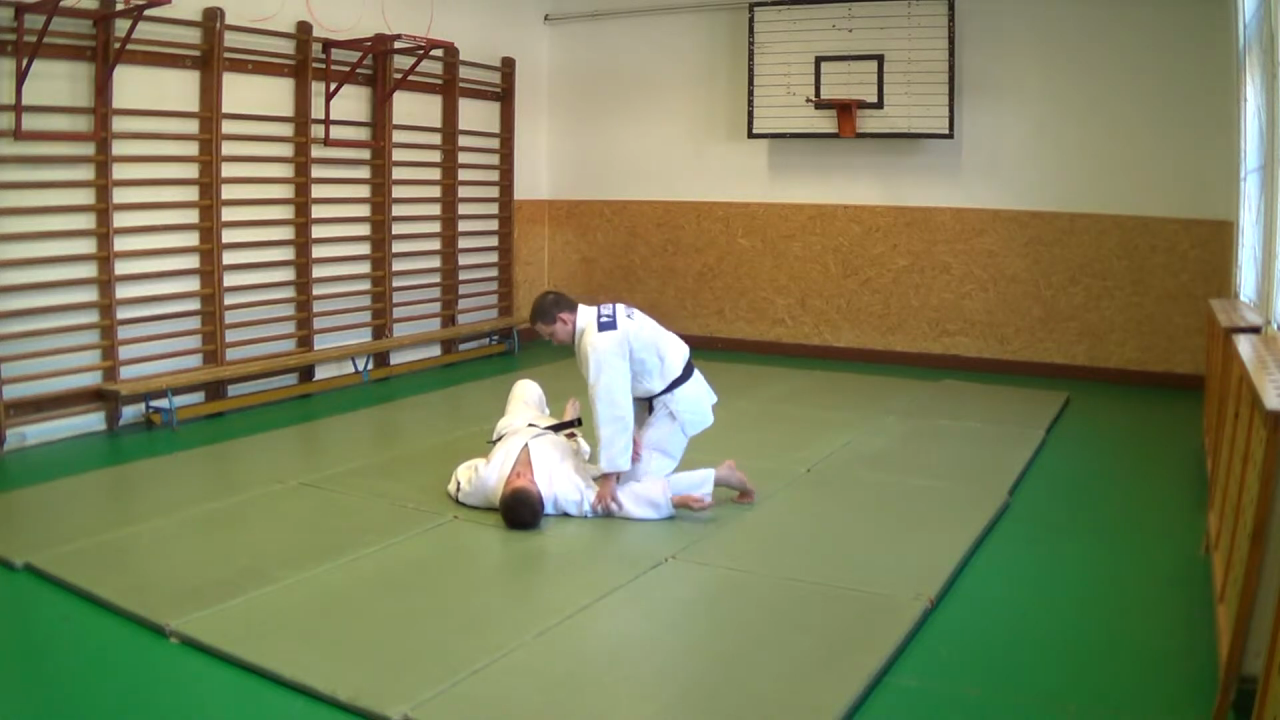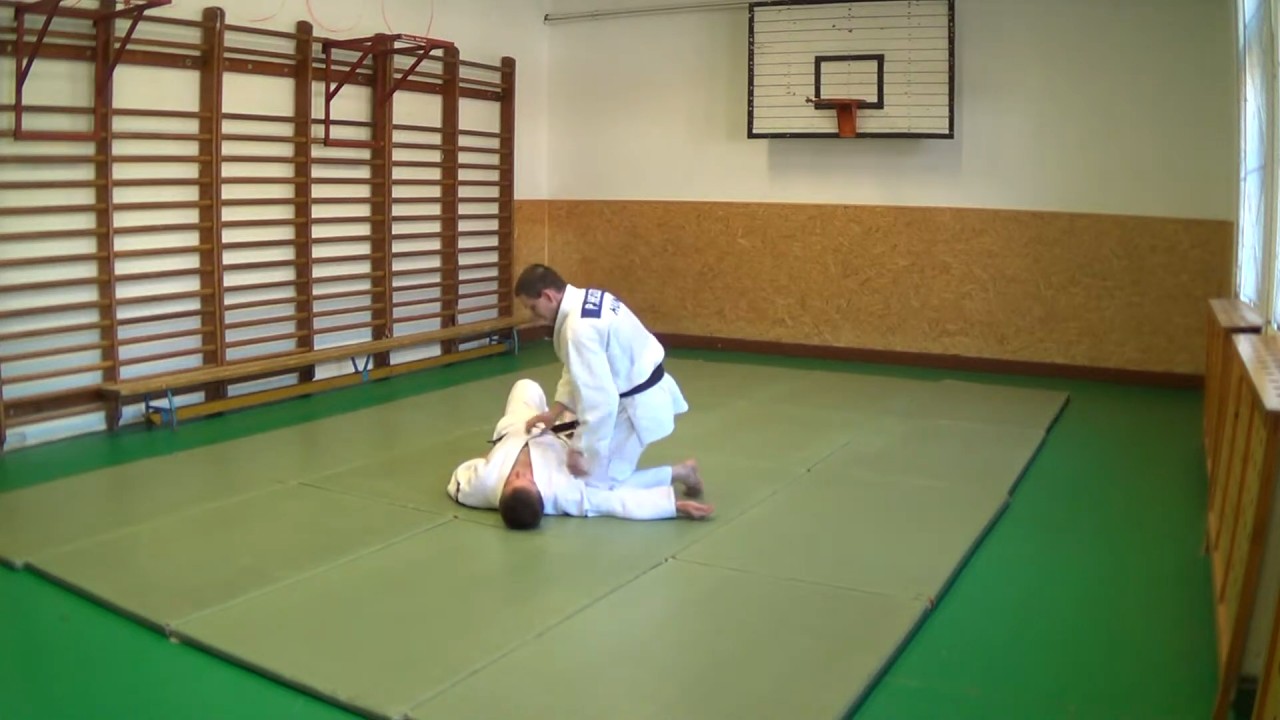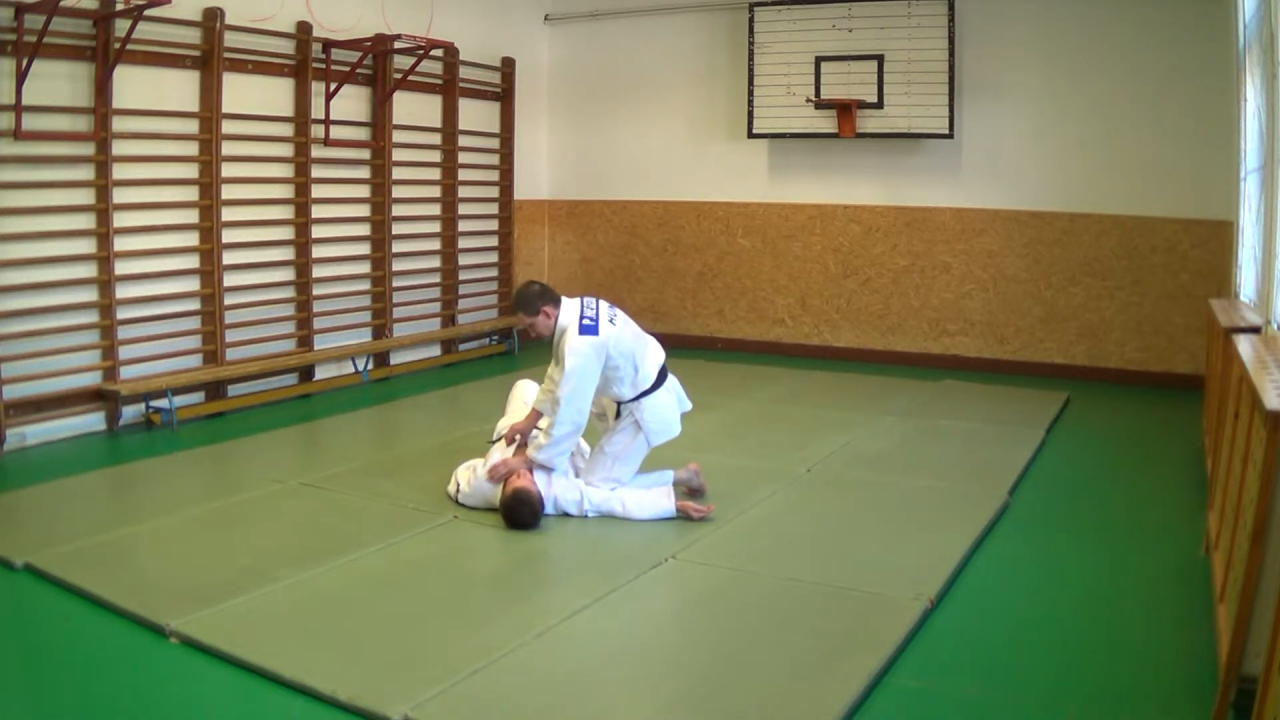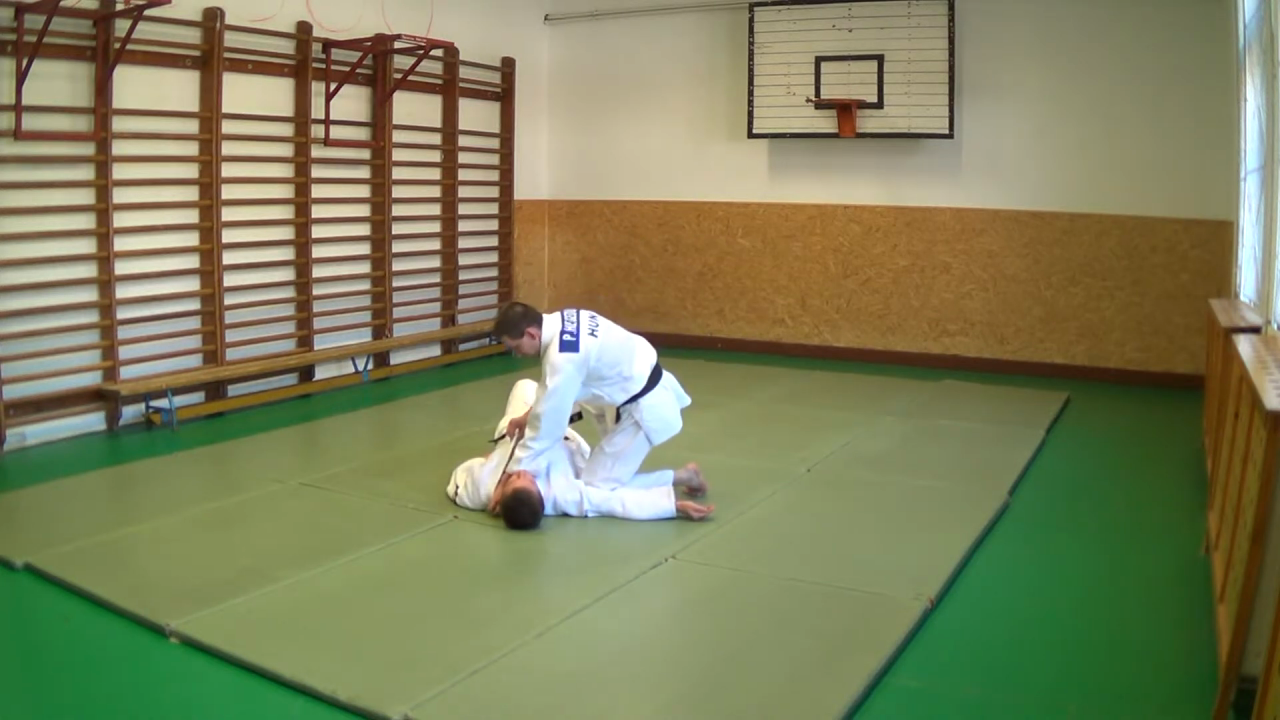
dt=0.5s
person 1, frame 1
left shoulder: (482, 485)
right shoulder: (562, 495)
left elbow: (458, 482)
right elbow: (619, 499)
right wrist: (676, 500)
right hip: (556, 443)
left knee: (526, 388)
person 1, frame 2
left shoulder: (482, 485)
right shoulder: (559, 495)
left elbow: (458, 480)
right elbow: (618, 500)
right wrist: (676, 504)
left knee: (527, 387)
person 1, frame 3
left shoulder: (480, 489)
right shoulder: (559, 495)
left elbow: (458, 482)
right elbow: (618, 500)
right wrist: (677, 505)
left knee: (526, 386)
person 1, frame 4
left shoulder: (478, 489)
right shoulder: (558, 496)
left elbow: (458, 481)
right elbow: (618, 500)
right wrist: (676, 505)
left knee: (527, 386)
person 2, frame 1
left shoulder: (599, 343)
right shoulder: (598, 317)
left elbow: (611, 410)
left wrist: (609, 478)
right wrist: (631, 430)
left hip: (676, 401)
right hip: (668, 391)
person 2, frame 2
left shoulder: (579, 328)
right shoulder: (586, 299)
left elbow: (599, 399)
right elbow: (581, 372)
left wrist: (581, 448)
right wrist: (556, 410)
left hip: (639, 405)
right hip: (646, 394)
left knee: (596, 485)
person 2, frame 3
left shoulder: (580, 343)
right shoulder: (578, 308)
left elbow: (569, 415)
right elbow: (560, 376)
left wrist: (527, 460)
right wrist: (529, 421)
left hip: (646, 409)
right hip: (650, 396)
left knee: (597, 488)
person 2, frame 4
left shoulder: (563, 359)
right shoulder: (559, 320)
left elbow: (546, 427)
right wrist: (530, 415)
left hip: (646, 409)
left knee: (596, 487)
